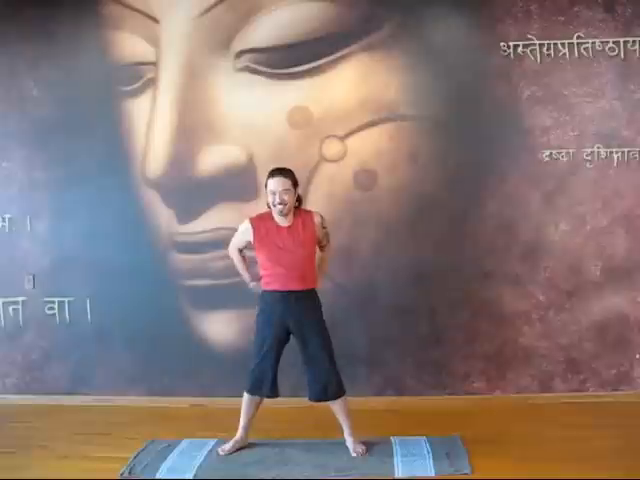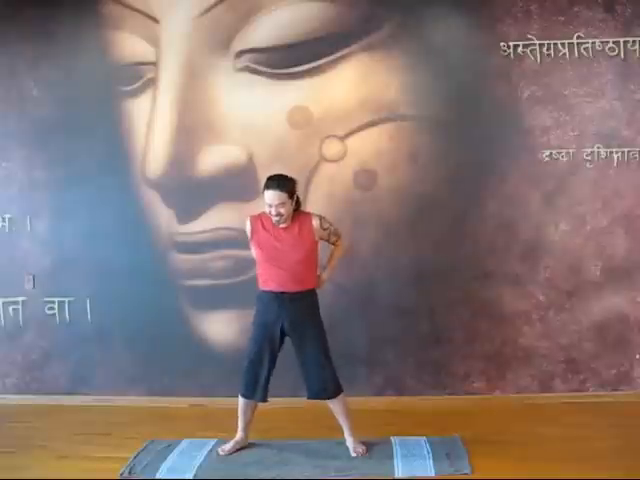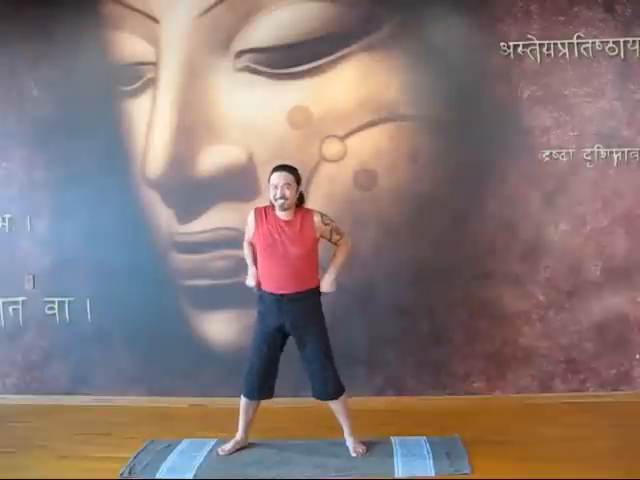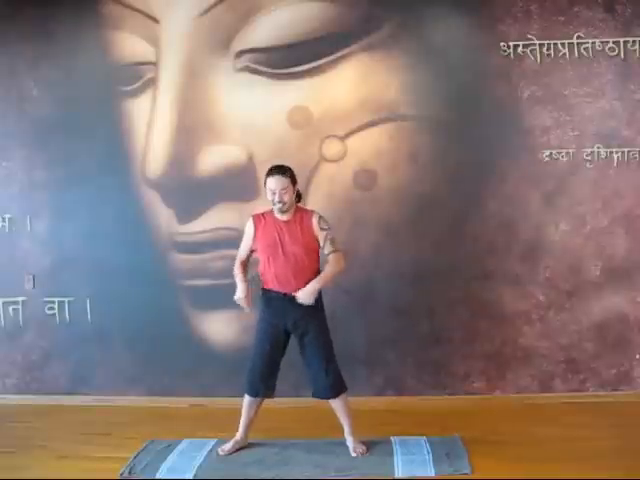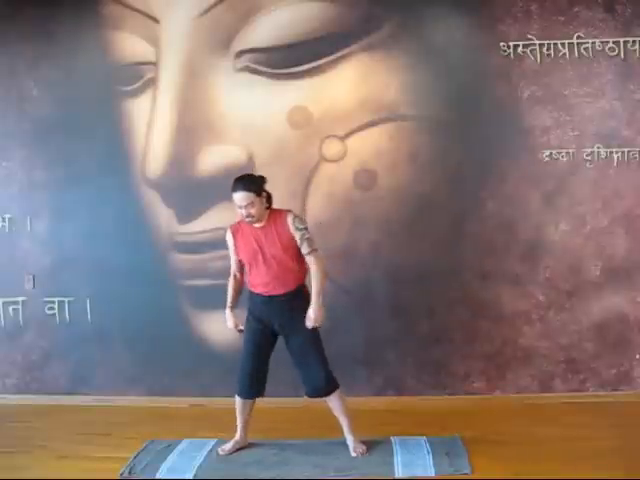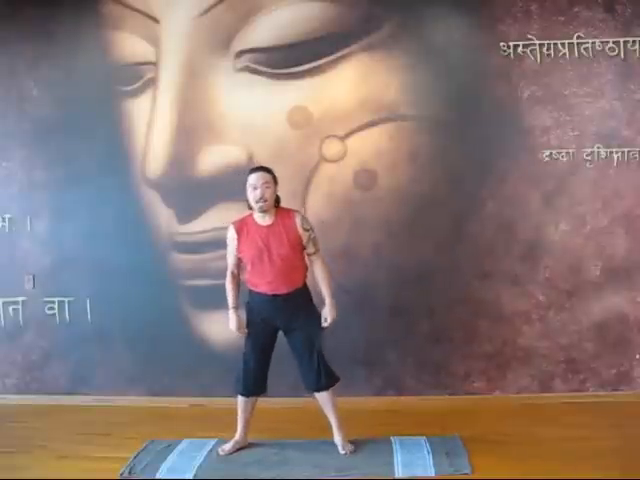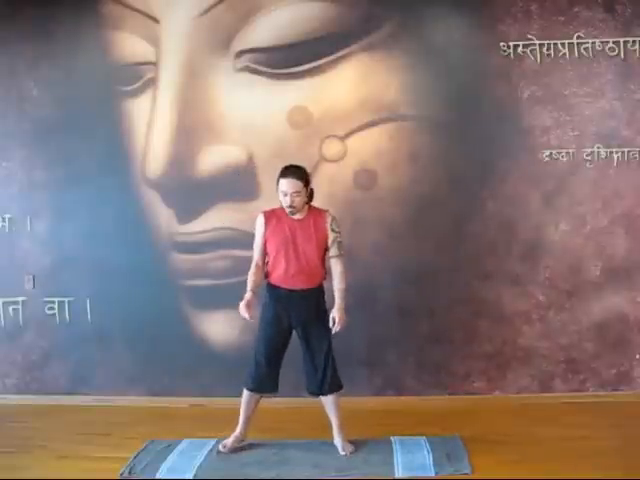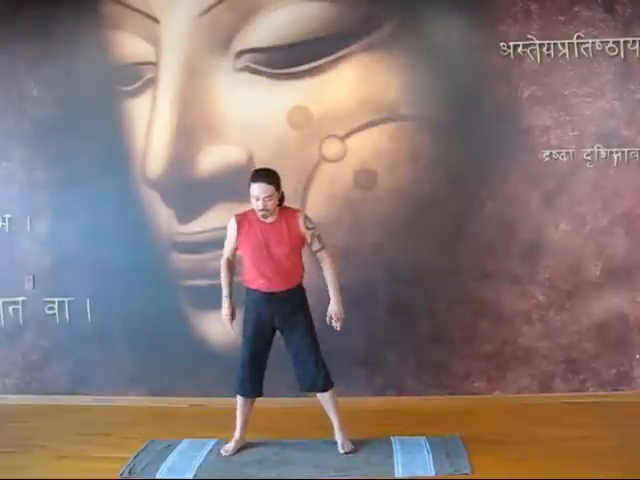
dt=0.4s
person 1, frame 1
left shoulder: (314, 221)
right shoulder: (253, 225)
left elbow: (325, 248)
right elbow: (233, 250)
right wrist: (249, 280)
left hip: (307, 303)
right hip: (272, 304)
left knee: (326, 371)
right knee: (261, 371)
left ankle: (349, 435)
right ankle: (241, 435)
person 1, frame 2
left shoulder: (314, 223)
right shoulder: (253, 224)
left elbow: (339, 242)
left wrist: (325, 275)
left hip: (304, 305)
right hip: (268, 306)
left knee: (323, 373)
right knee: (253, 372)
left ankle: (349, 435)
right ankle: (241, 435)
person 1, frame 3
left shoulder: (315, 220)
right shoulder: (257, 217)
left elbow: (343, 242)
right elbow: (247, 242)
left wrist: (330, 274)
right wrist: (252, 270)
left hip: (306, 304)
right hip: (270, 306)
left knee: (325, 373)
right knee: (256, 373)
left ankle: (349, 435)
right ankle: (241, 435)
person 1, frame 4
left shoulder: (313, 220)
right shoulder: (256, 223)
left elbow: (336, 259)
right elbow: (240, 260)
left wrist: (315, 285)
right wrist: (241, 284)
left hip: (307, 305)
right hip: (272, 306)
left knee: (326, 372)
right knee: (259, 373)
left ankle: (350, 435)
right ankle: (241, 435)
person 1, frame 5
left shoulder: (290, 221)
right shoulder: (234, 232)
left elbow: (314, 262)
right elbow: (236, 274)
left wrist: (316, 303)
right wrist: (229, 309)
left hip: (294, 304)
right hip: (259, 308)
left knee: (317, 370)
right knee: (248, 373)
left ankle: (349, 433)
right ankle: (240, 436)
person 1, frame 6
left shoulder: (295, 220)
right shoulder: (237, 230)
left elbow: (315, 260)
right elbow: (232, 273)
left wrist: (329, 301)
right wrist: (233, 310)
left hip: (297, 302)
right hip: (260, 305)
left knee: (316, 367)
right knee: (250, 371)
left ankle: (338, 433)
right ankle: (240, 435)
person 1, frame 7
left shoulder: (326, 220)
right shoulder: (266, 219)
left elbow: (337, 265)
right elbow: (258, 263)
left wrist: (339, 305)
right wrist: (249, 294)
left hip: (312, 300)
right hip: (277, 300)
left knee: (323, 367)
right knee: (261, 366)
left ankle: (338, 434)
right ankle: (240, 432)
person 1, frame 8
left shoulder: (298, 220)
right shoulder: (238, 223)
left elbow: (323, 255)
right elbow: (226, 259)
left wrist: (335, 299)
right wrist: (226, 299)
left hip: (293, 301)
right hip: (257, 303)
left knee: (313, 366)
right knee: (249, 368)
left ankle: (339, 431)
right ankle: (238, 435)
